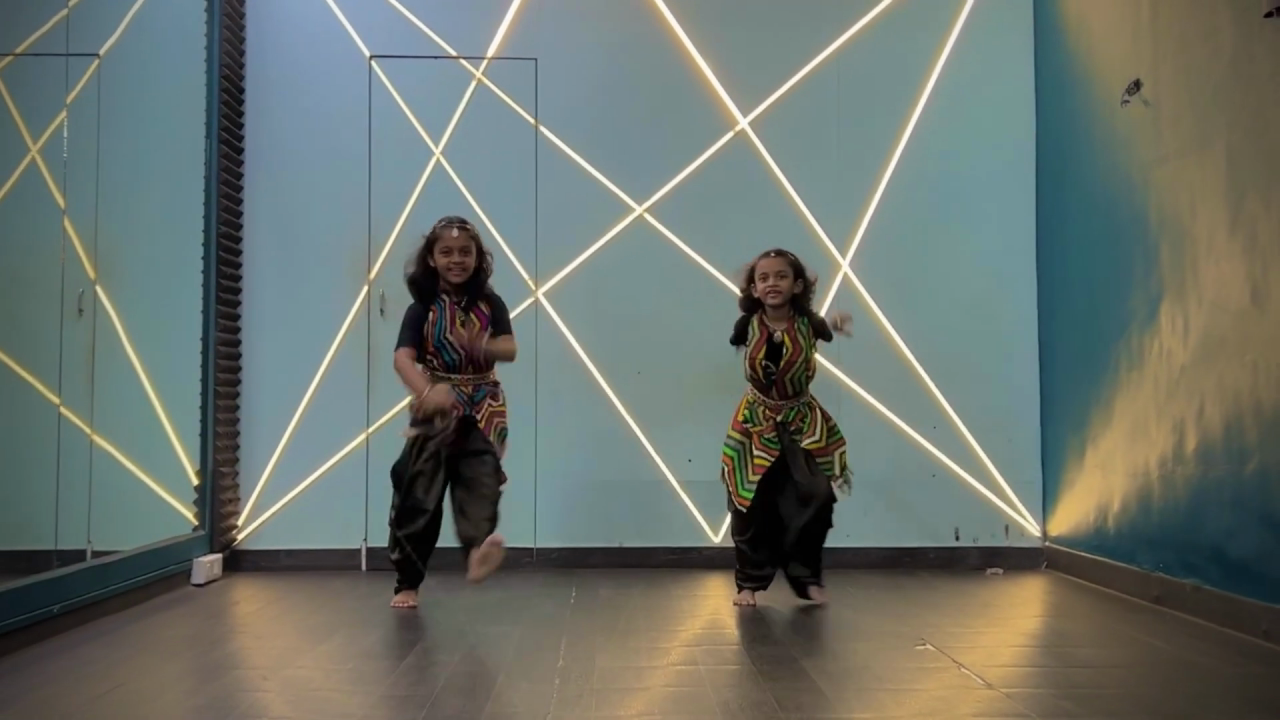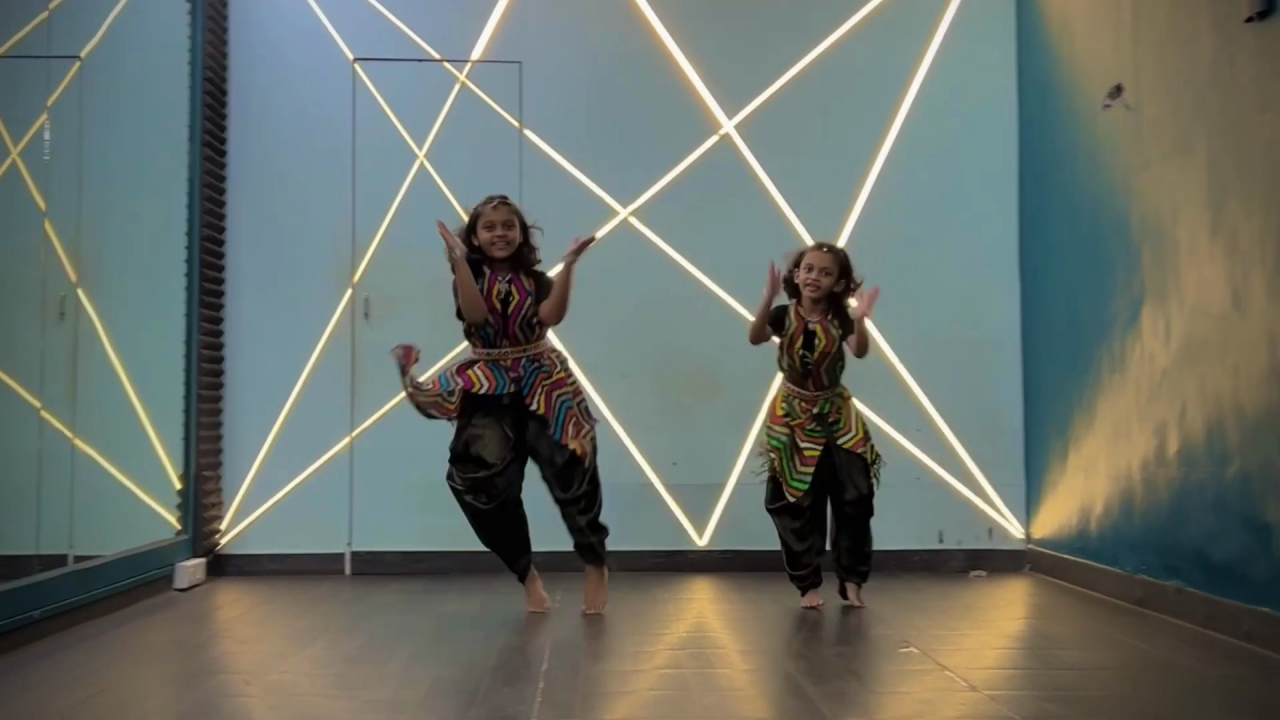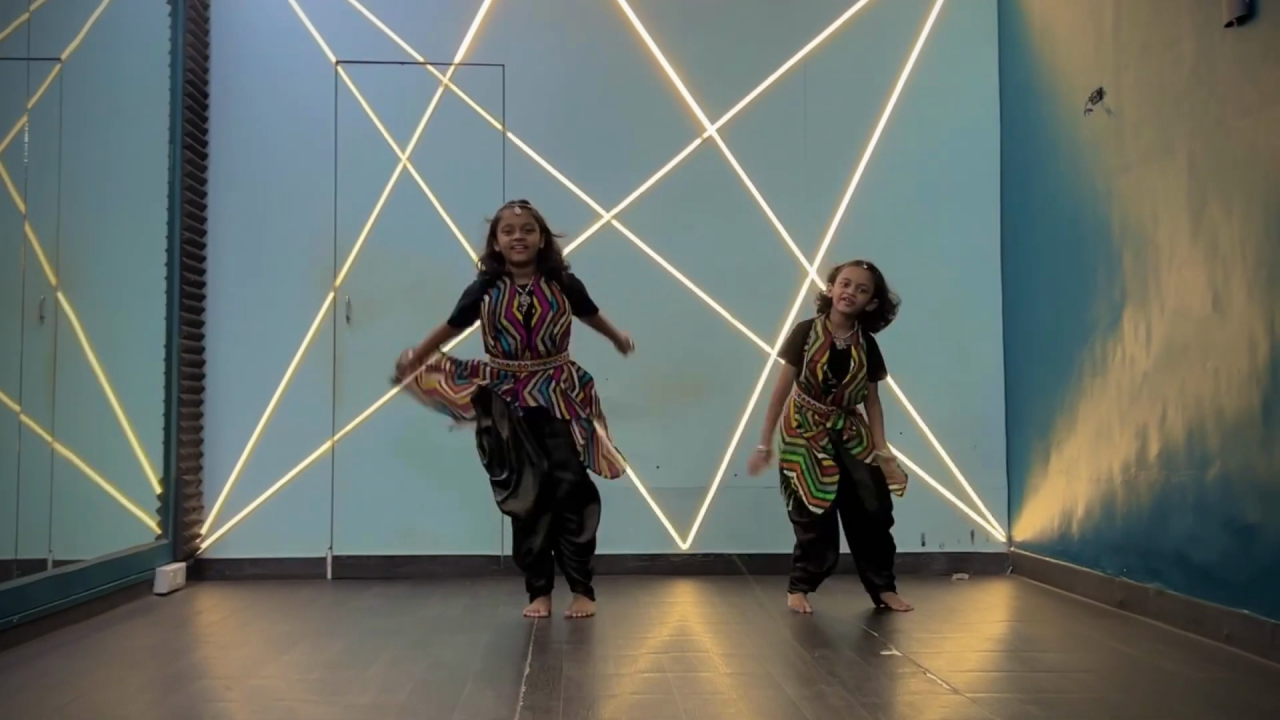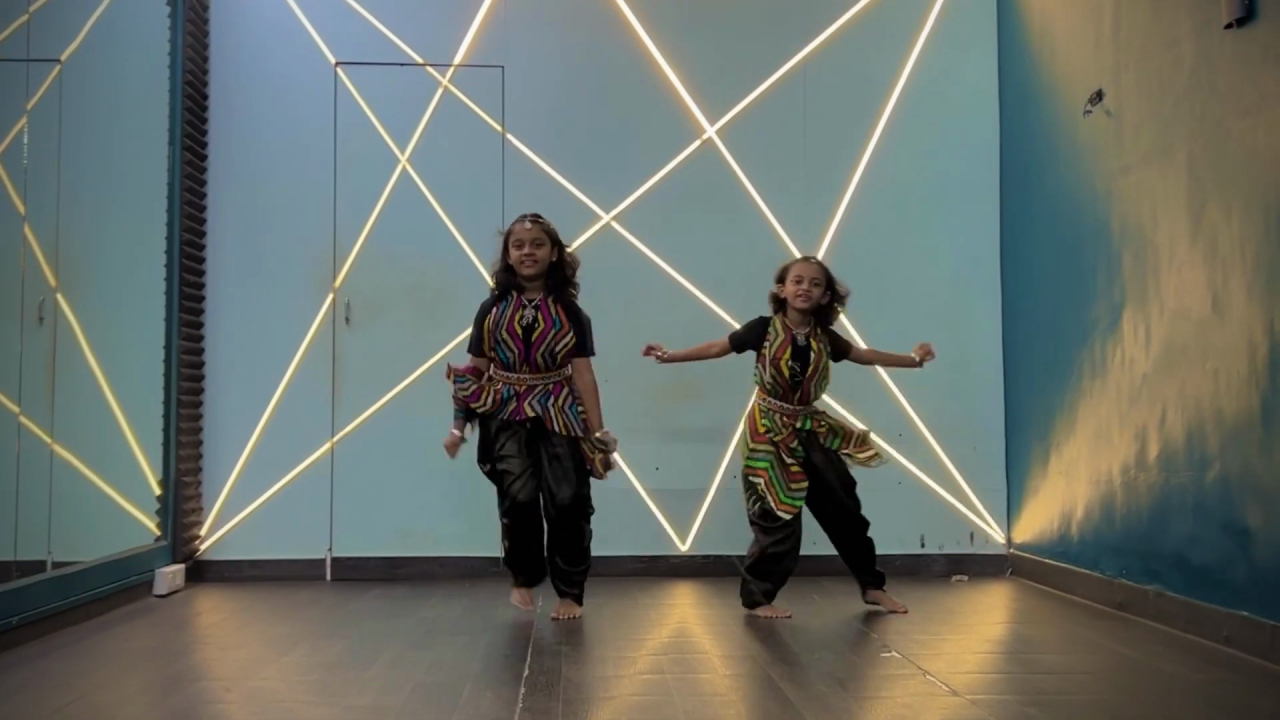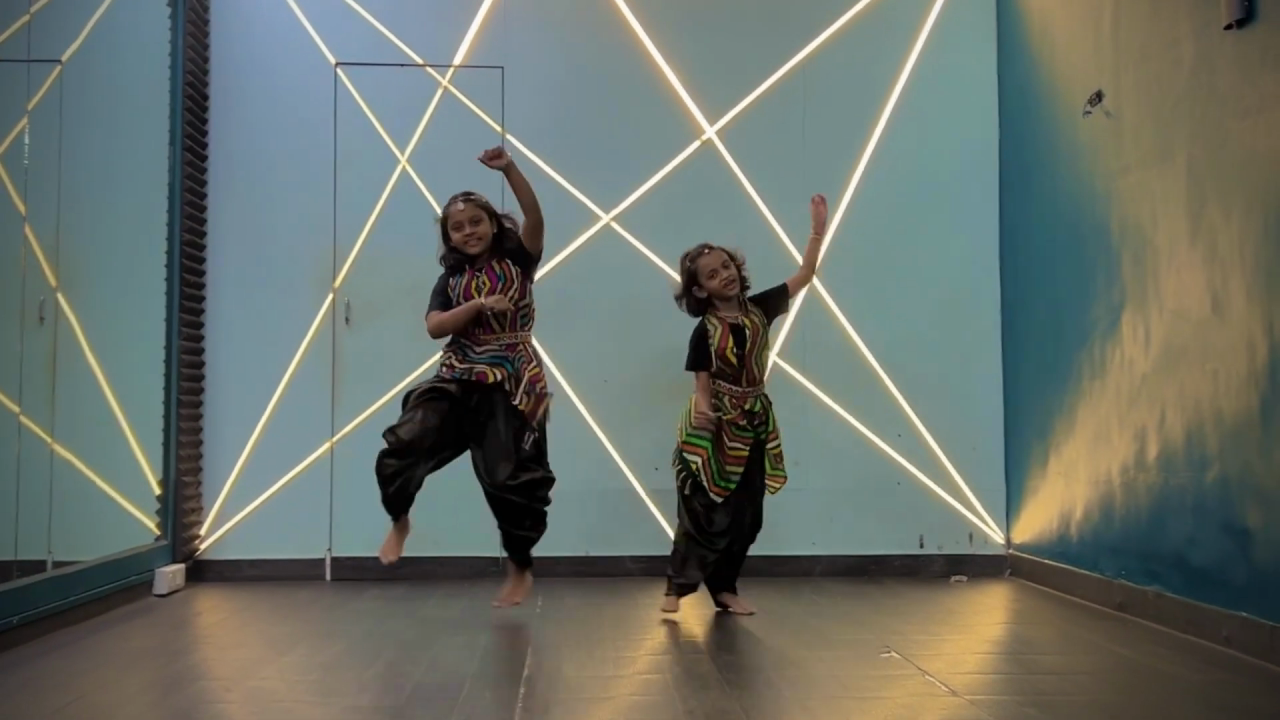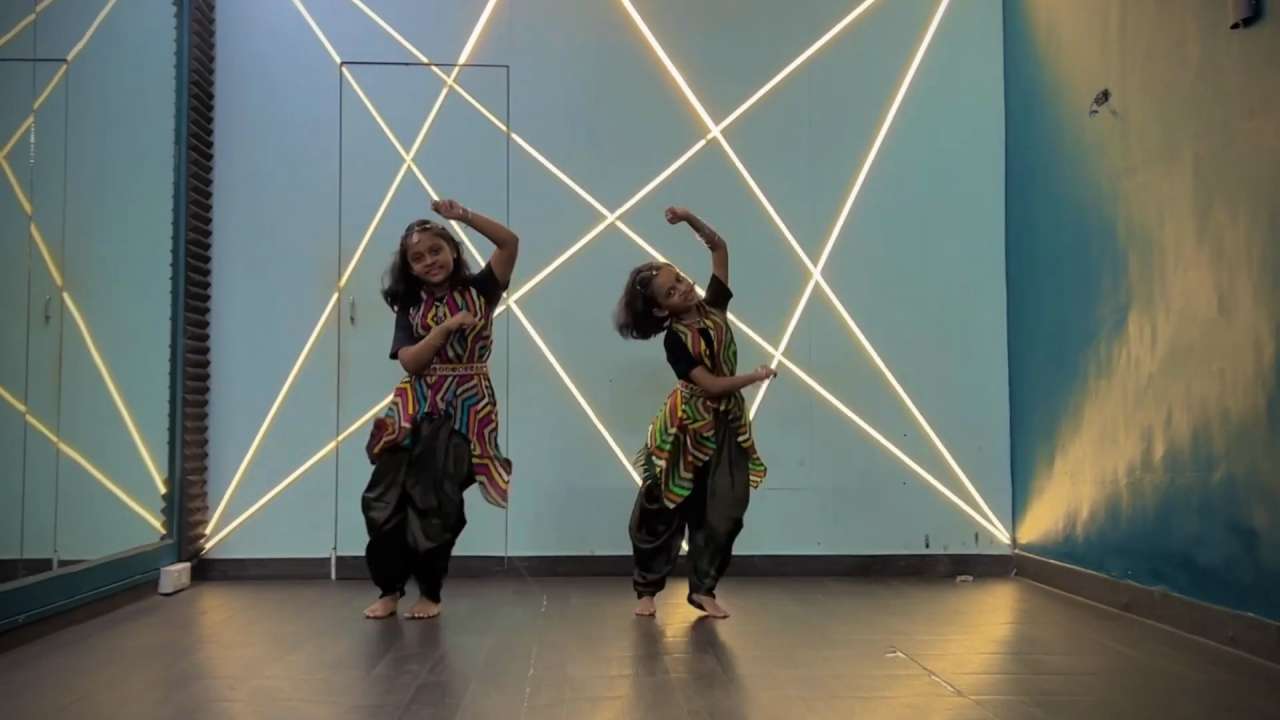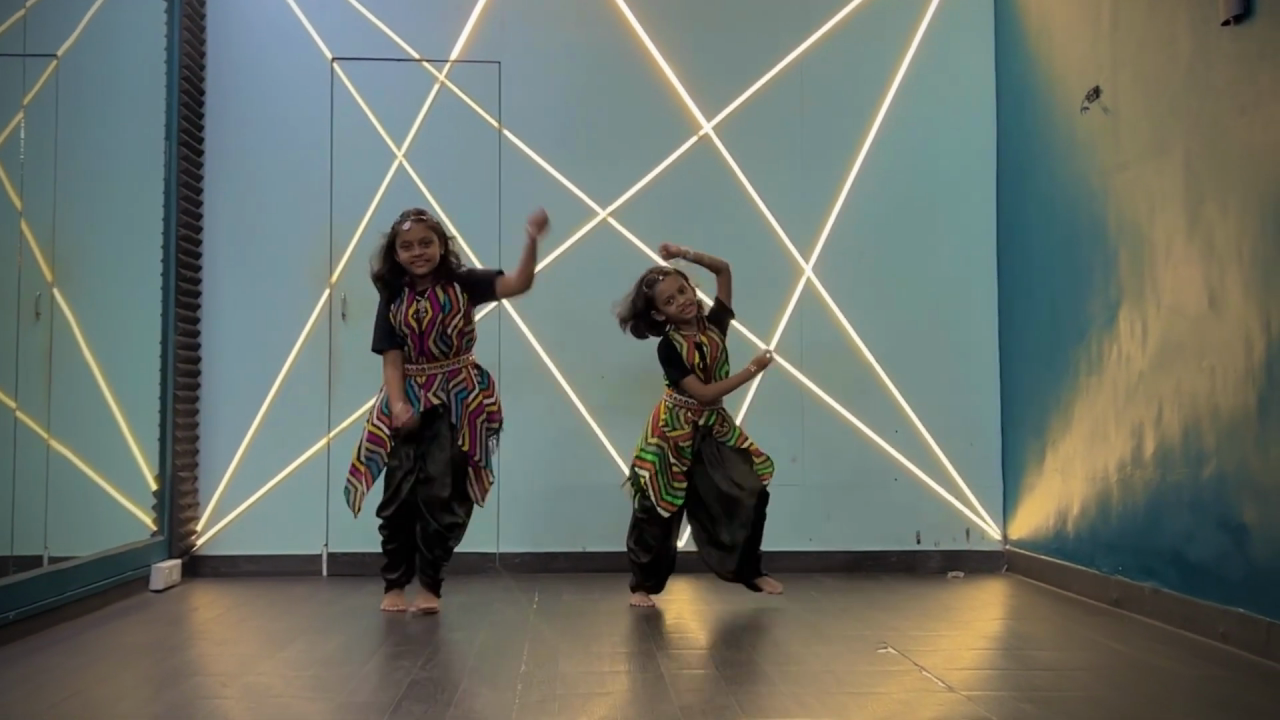
dt=0.3s
person 1, frame 1
left shoulder: (490, 305)
right shoulder: (421, 310)
left elbow: (510, 350)
right elbow: (404, 360)
left wrist: (479, 344)
right wrist: (428, 392)
left hip: (481, 409)
right hip: (434, 411)
left knee: (481, 480)
right knee: (418, 501)
left ankle: (480, 547)
right ankle: (407, 584)
person 1, frame 2
left shoulder: (535, 279)
right shoulder: (470, 278)
left elbow: (549, 314)
right elbow: (475, 315)
left wrist: (568, 266)
right wrist: (458, 261)
left hip: (542, 382)
right hip: (491, 388)
left knee: (568, 472)
right knee: (484, 478)
left ankle: (594, 564)
right ankle: (526, 574)
person 1, frame 3
left shoulder: (563, 285)
right shoulder: (483, 291)
left elbow: (591, 315)
right elbow: (450, 328)
left wrist: (618, 338)
right wrist: (417, 356)
left hip: (557, 398)
right hip: (505, 400)
left knee: (571, 491)
right knee: (523, 497)
left ankle: (581, 588)
right ankle: (539, 590)
person 1, frame 4
left shoulder: (566, 306)
right shoulder: (493, 307)
left elbow: (582, 369)
right elbow: (472, 368)
left wrist: (598, 428)
right wrist: (457, 424)
left hip: (557, 413)
right hip: (505, 415)
left knee: (567, 503)
right knee: (520, 497)
left ankle: (569, 593)
right ankle: (524, 578)
person 1, frame 5
left shoulder: (518, 263)
right shoulder: (450, 281)
left elbow: (534, 217)
right elbow: (435, 328)
left wrist: (509, 170)
right wrist: (478, 305)
left hip: (511, 379)
right hip: (460, 376)
left knee: (508, 475)
right knee: (404, 444)
left ankle: (519, 566)
right ankle: (399, 521)
person 1, frame 6
left shoulder: (478, 292)
right shoulder: (409, 309)
left elbow: (510, 244)
right elbow: (410, 362)
left wrist: (463, 216)
right wrist: (448, 326)
left hip: (467, 408)
right hip: (415, 409)
left knee: (435, 501)
right knee: (387, 501)
left ankle: (429, 593)
right ankle: (389, 590)
person 1, frame 7
left shoulder: (464, 285)
right shoulder: (391, 301)
left elbow: (519, 284)
right elbow: (391, 361)
left wrist: (532, 239)
right wrist: (397, 405)
left hip: (460, 400)
right hip: (409, 405)
left knee: (442, 491)
right knee: (403, 495)
left ankle: (431, 584)
right ankle: (396, 584)
person 2, frame 1
left shoulder: (809, 324)
right shoulder: (747, 325)
left hip: (802, 422)
right hip: (756, 422)
left knee: (812, 498)
right knee: (752, 506)
left ankle: (807, 579)
right ankle: (750, 584)
person 2, frame 2
left shoulder: (840, 317)
right shoulder: (785, 314)
left elbow: (861, 351)
right elbow: (755, 337)
left wrist: (860, 319)
right wrist: (770, 295)
left hip: (835, 413)
right hip: (793, 413)
left knee: (854, 495)
right knee: (797, 502)
left ankle: (851, 579)
right ankle: (808, 584)
person 2, frame 3
left shoulder: (867, 345)
right shoulder: (807, 332)
left elbow: (872, 402)
right elbow: (782, 387)
left wrist: (884, 453)
right wrist: (765, 443)
left hip: (848, 430)
right hip: (805, 429)
left knee: (873, 509)
right knee: (815, 513)
left ankle: (883, 587)
right ankle: (800, 587)
person 2, frame 4
left shoulder: (824, 335)
right shoulder: (762, 329)
left elbow: (863, 355)
right elbow: (719, 347)
left wrist: (911, 360)
right wrist: (671, 356)
left hip: (811, 428)
right hip: (768, 430)
left knee: (844, 510)
right knee: (778, 516)
left ankle: (873, 586)
right ankle: (758, 596)
person 2, frame 5
left shoulder: (759, 308)
right shoulder: (704, 333)
left elbow: (804, 275)
right elbow: (702, 389)
left wrist: (817, 229)
right wrist: (702, 414)
left hip: (755, 416)
right hip: (717, 421)
left knee: (746, 512)
right knee: (706, 504)
left ankle: (723, 588)
right ankle: (679, 585)
person 2, frame 6
left shoulder: (715, 306)
right shoulder: (675, 340)
left elbow: (719, 247)
right elbow: (712, 385)
left wrist: (690, 220)
right wrist: (756, 376)
left hip: (727, 421)
right hip: (688, 424)
left knee: (723, 510)
right knee: (663, 505)
left ankle: (703, 589)
right ankle: (647, 589)
person 2, frame 7
left shoulder: (714, 325)
right shoulder: (669, 348)
left elbow: (723, 270)
right elbow: (704, 393)
left wrist: (684, 254)
right wrist: (751, 371)
left hip: (713, 428)
right hip: (677, 432)
left knee: (749, 493)
right knee: (658, 511)
left ankle: (748, 570)
right ankle: (643, 585)
